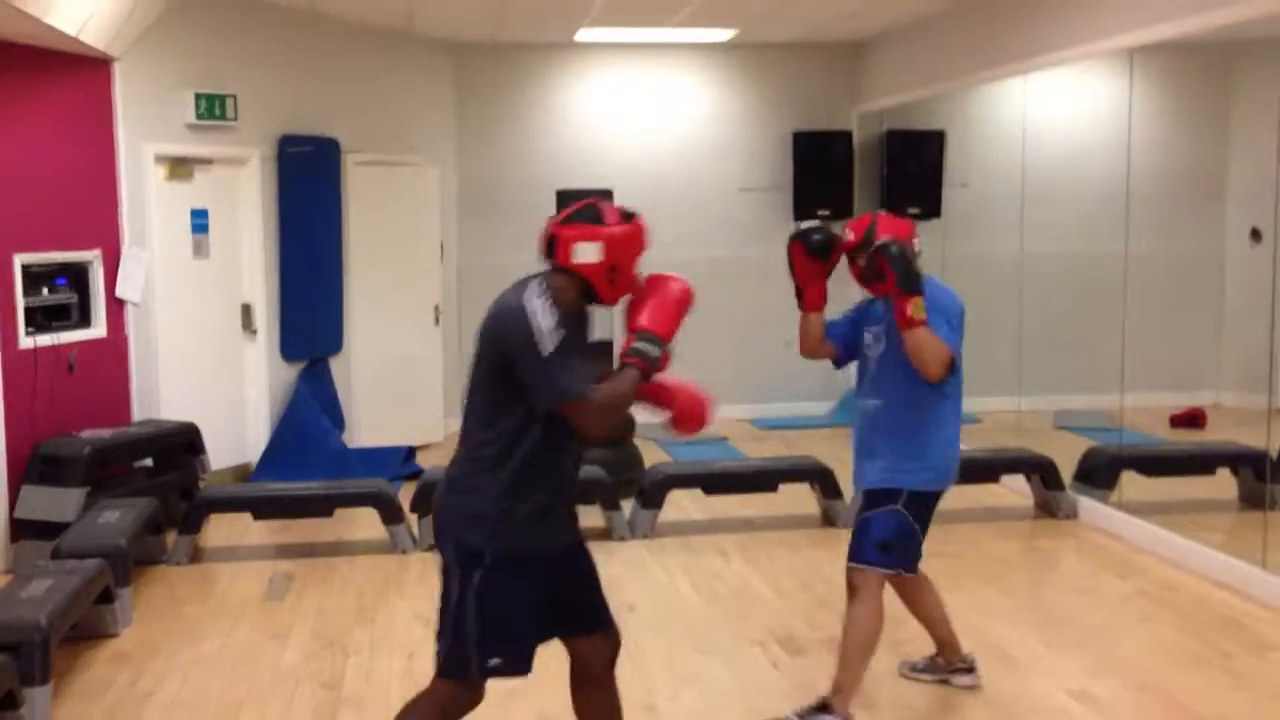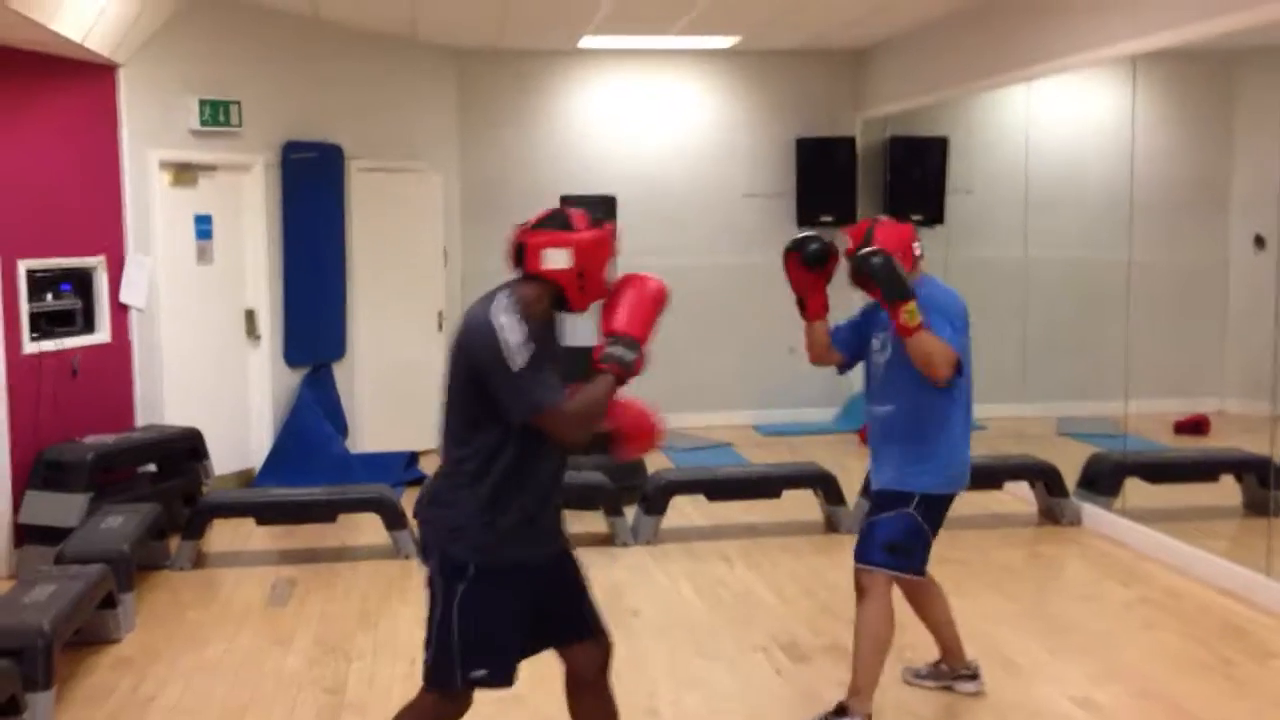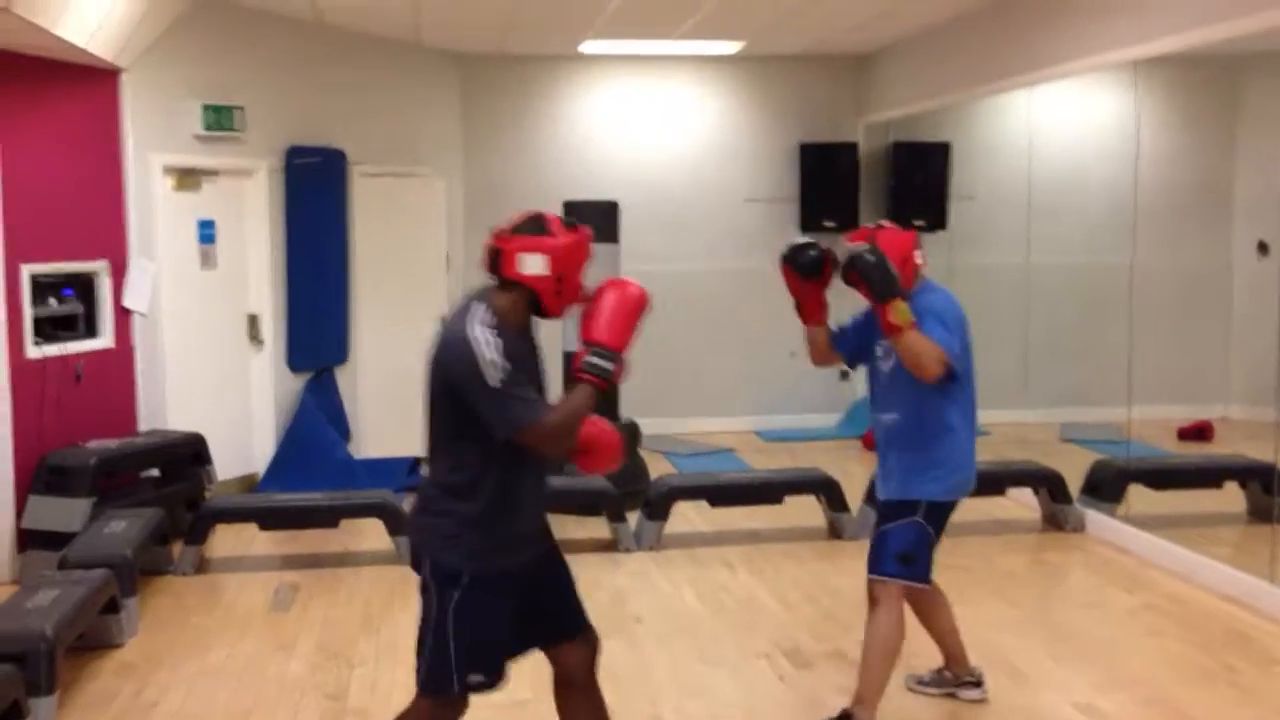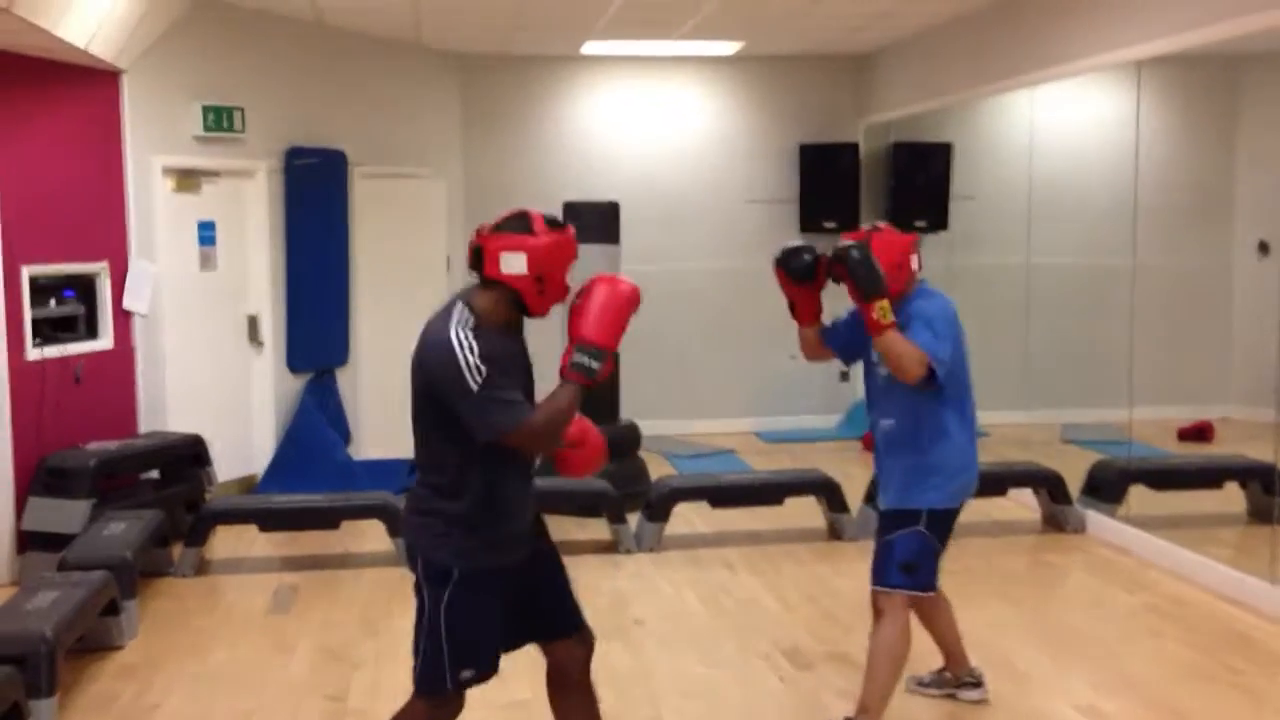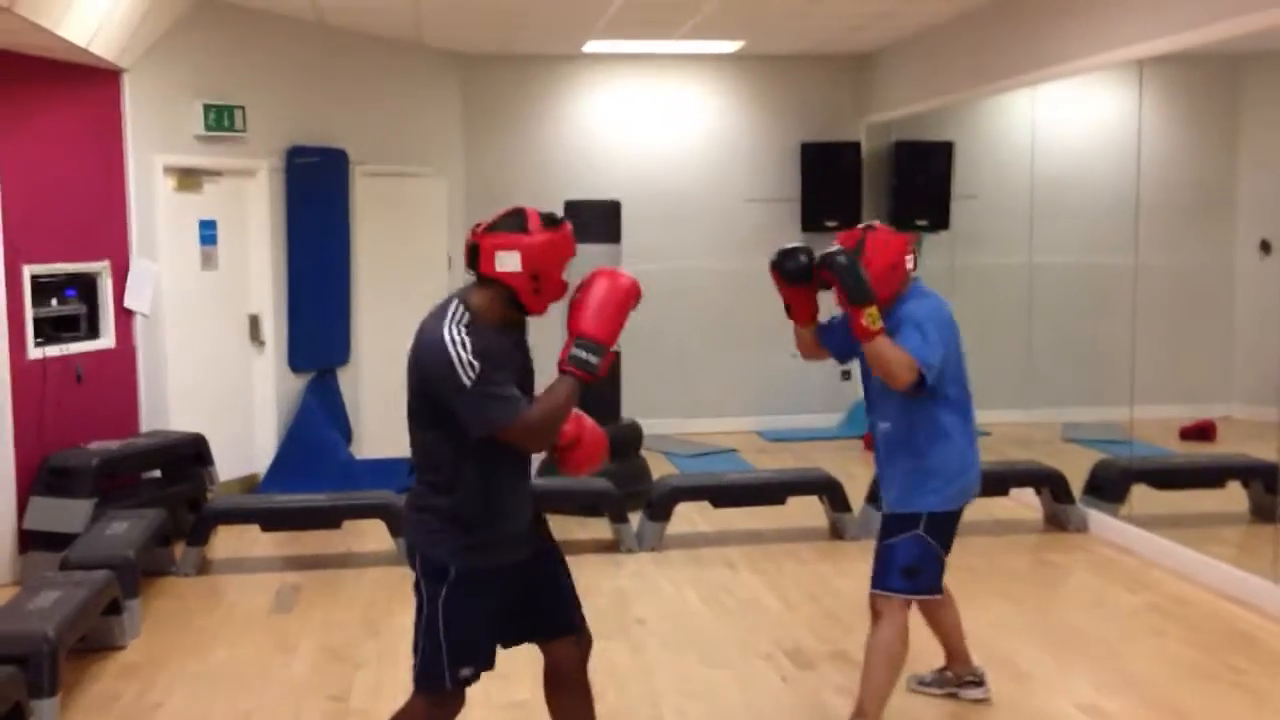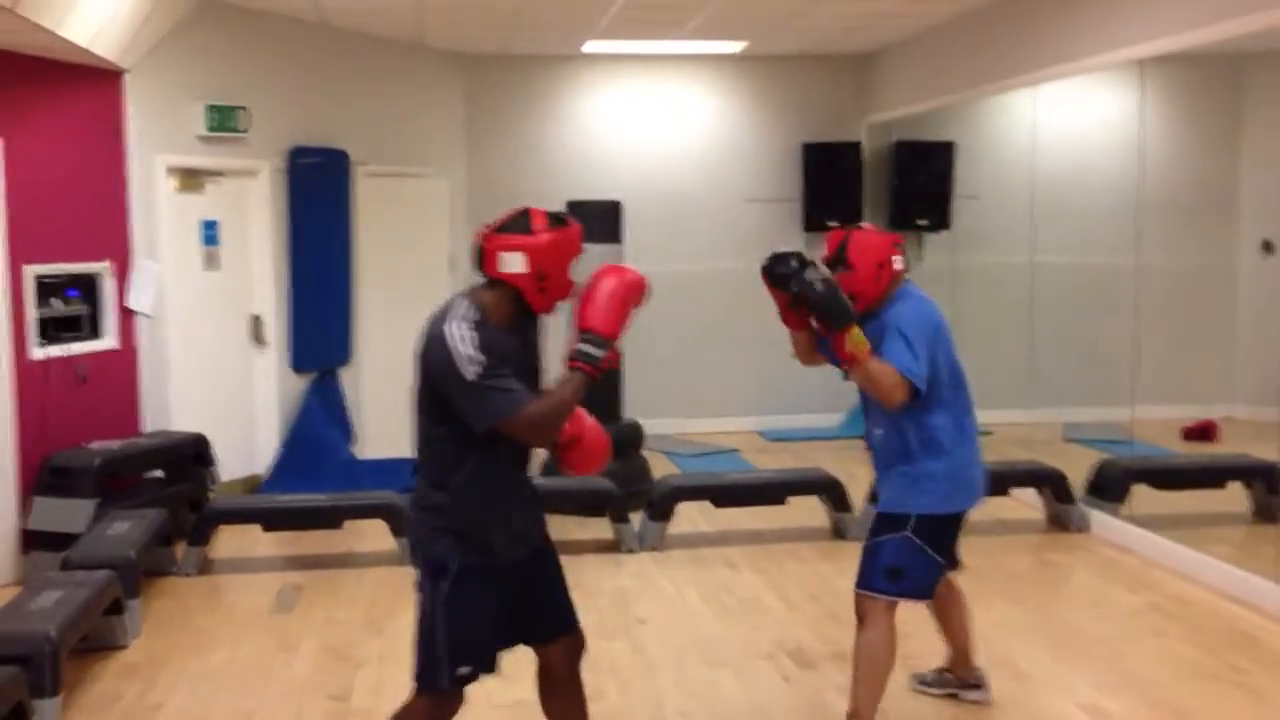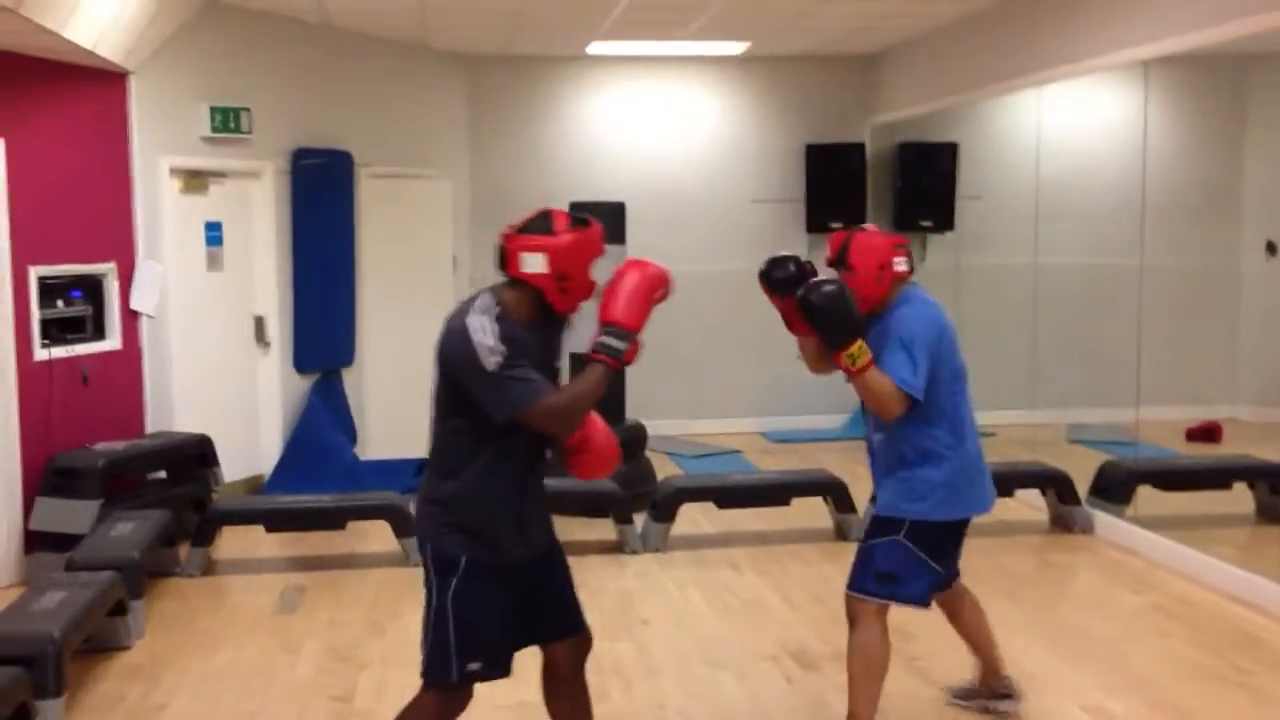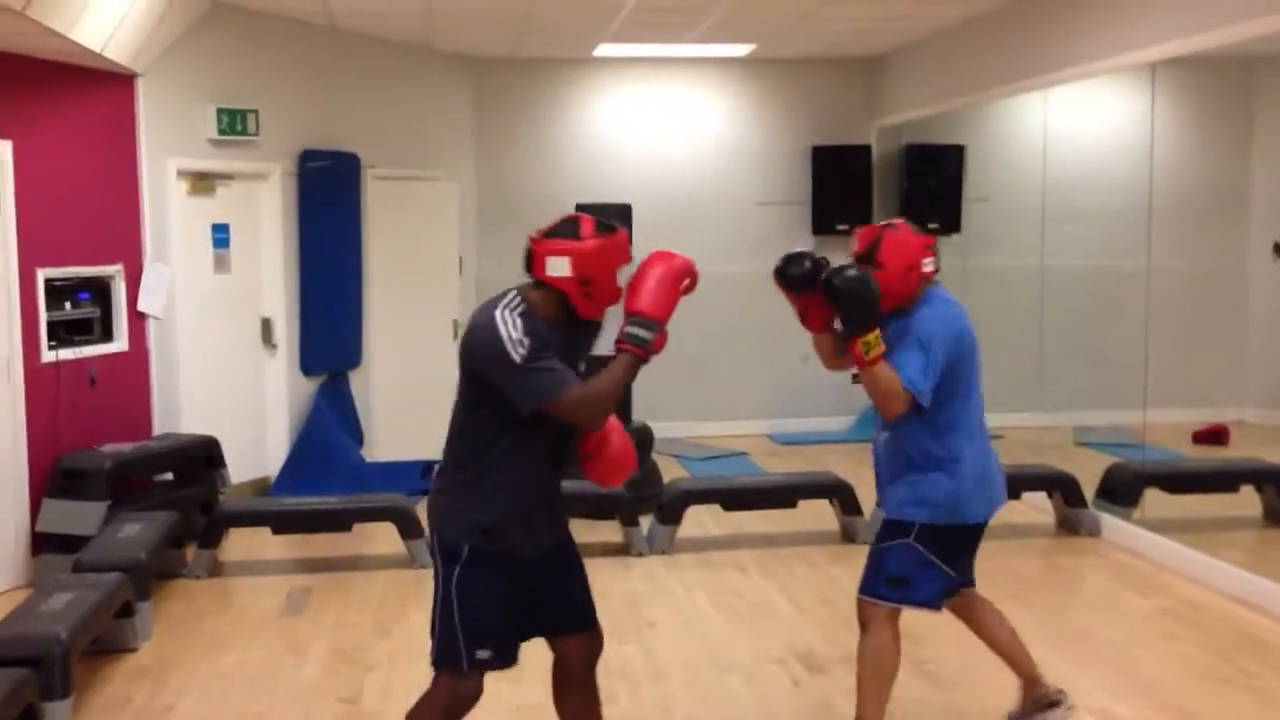
dt=0.1s
person 1, frame 1
left shoulder: (562, 306)
right shoulder: (526, 315)
right elbow: (593, 417)
left wrist: (653, 387)
right wrist: (646, 345)
left hip: (542, 521)
right hip: (488, 529)
left knee: (598, 648)
person 1, frame 2
left shoulder: (533, 315)
right shoulder: (495, 330)
right elbow: (570, 427)
left wrist: (611, 409)
right wrist: (622, 349)
left hip: (533, 533)
right hip: (473, 542)
left knee: (590, 656)
person 1, frame 3
left shoulder: (511, 320)
right shoulder: (473, 341)
right elbow: (549, 438)
left wrist: (578, 420)
right wrist: (600, 359)
left hip: (521, 535)
right hip: (465, 549)
left knee: (578, 656)
person 1, frame 4
left shoulder: (502, 319)
right shoulder: (453, 344)
right elbow: (534, 438)
left wrist: (563, 425)
right wrist: (588, 355)
left hip: (516, 530)
right hip: (457, 547)
left knee: (572, 651)
person 1, frame 5
left shoulder: (503, 317)
right shoulder: (448, 341)
right elbow: (529, 433)
left wrist: (561, 420)
right wrist: (586, 350)
left hip: (516, 528)
right hip: (457, 546)
left knee: (570, 650)
person 1, frame 6
left shoulder: (517, 316)
right shoulder: (456, 336)
right elbow: (534, 426)
left wrist: (563, 418)
right wrist: (594, 346)
left hip: (517, 529)
right hip: (457, 543)
left knee: (563, 652)
person 1, frame 7
left shoulder: (542, 317)
right shoulder: (477, 332)
right elbow: (554, 418)
left wrist: (578, 419)
right wrist: (616, 338)
left hip: (525, 528)
right hip: (467, 540)
left knee: (569, 651)
person 1, frame 8
left shoulder: (574, 319)
right shoulder: (500, 328)
right elbow: (583, 407)
left wrist: (598, 426)
right wrist: (643, 330)
left hip: (539, 524)
right hip: (476, 531)
left knee: (580, 649)
person 2, frame 1
left shoulder: (937, 301)
right shoulder: (871, 309)
left elbow: (934, 365)
right elbow: (814, 348)
left wrist: (907, 299)
right wrist: (810, 286)
left hip: (913, 466)
right hip: (884, 462)
left knee: (864, 577)
right knee: (897, 568)
right ankle: (955, 659)
person 2, frame 2
left shoulder: (937, 301)
right shoulder: (879, 313)
left elbow: (941, 367)
right elbow: (823, 354)
left wrist: (900, 304)
right wrist: (811, 293)
left hip: (924, 467)
right hip: (897, 465)
left knee: (875, 579)
right knee: (908, 571)
right ankle: (958, 666)
person 2, frame 3
left shoulder: (935, 306)
right shoulder: (880, 315)
left elbow: (929, 367)
right elbow: (824, 354)
left wrist: (890, 302)
right wrist: (809, 298)
left hip: (929, 473)
right hip: (903, 470)
left knee: (884, 590)
right knee: (912, 578)
right ankle: (961, 672)
person 2, frame 4
left shoulder: (930, 310)
right shoulder: (883, 310)
left elbow: (911, 370)
right elbow: (817, 349)
left wrist: (872, 303)
right wrist: (803, 299)
left hip: (930, 475)
right hip: (909, 472)
left knee: (892, 598)
right knee: (916, 581)
right ankle: (961, 673)
person 2, frame 5
left shoulder: (923, 311)
right shoulder: (881, 311)
left elbow: (900, 375)
right elbow: (812, 347)
left wrist: (861, 309)
right wrist: (799, 299)
left hip: (930, 477)
right hip: (911, 473)
left knee: (890, 600)
right knee: (920, 580)
right ankle: (962, 672)
person 2, frame 6
left shoulder: (908, 315)
right shoulder: (877, 310)
left elbow: (892, 394)
right elbow: (810, 354)
left wrist: (843, 327)
right wrist: (793, 308)
left hip: (929, 478)
right hip: (933, 473)
left knee: (874, 603)
right knee: (933, 577)
right ankle: (964, 672)
person 2, frame 7
left shoulder: (912, 320)
right shoulder: (882, 315)
left elbow: (890, 405)
right elbow: (821, 362)
left wrist: (849, 340)
right wrist: (797, 312)
left hip: (926, 486)
right hip: (938, 478)
left knee: (865, 604)
right knee: (941, 584)
person 2, frame 8
left shoulder: (934, 322)
right shoulder: (898, 314)
left elbow: (892, 403)
right elbow: (834, 359)
left wrist: (864, 330)
right wrist: (812, 308)
left hip: (934, 493)
right hip: (956, 486)
left knee: (877, 609)
right knee: (959, 596)
